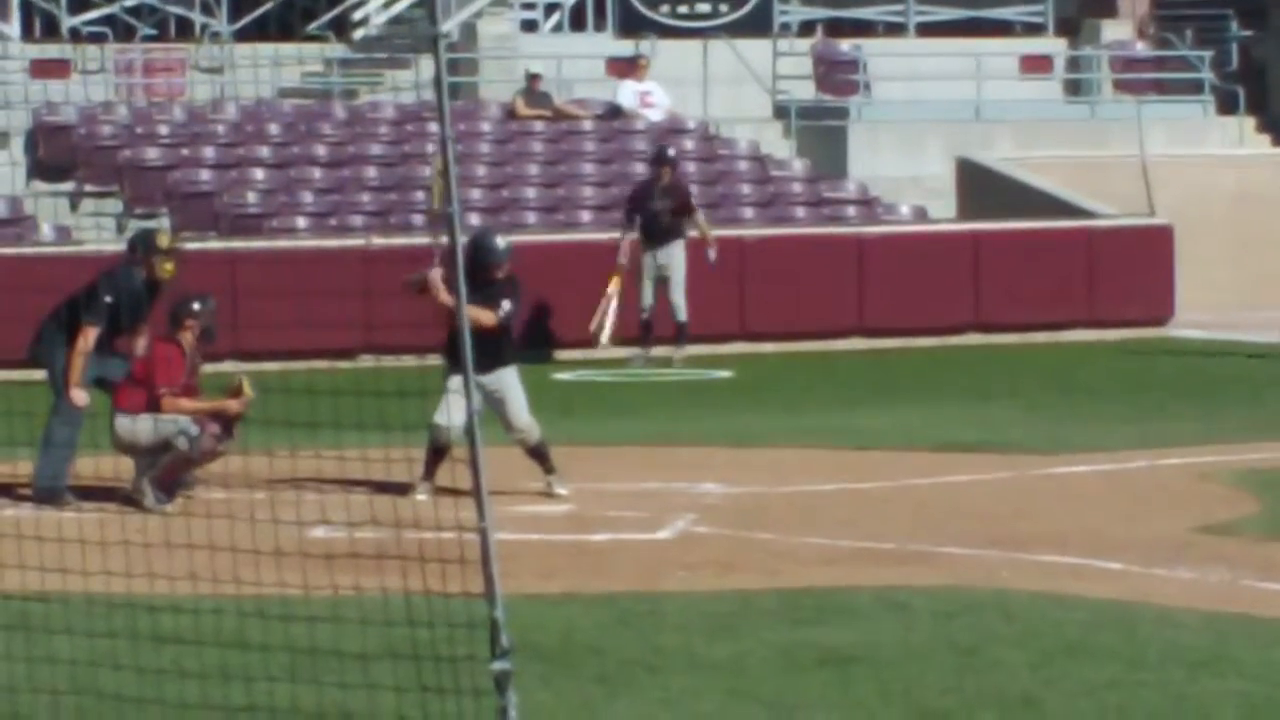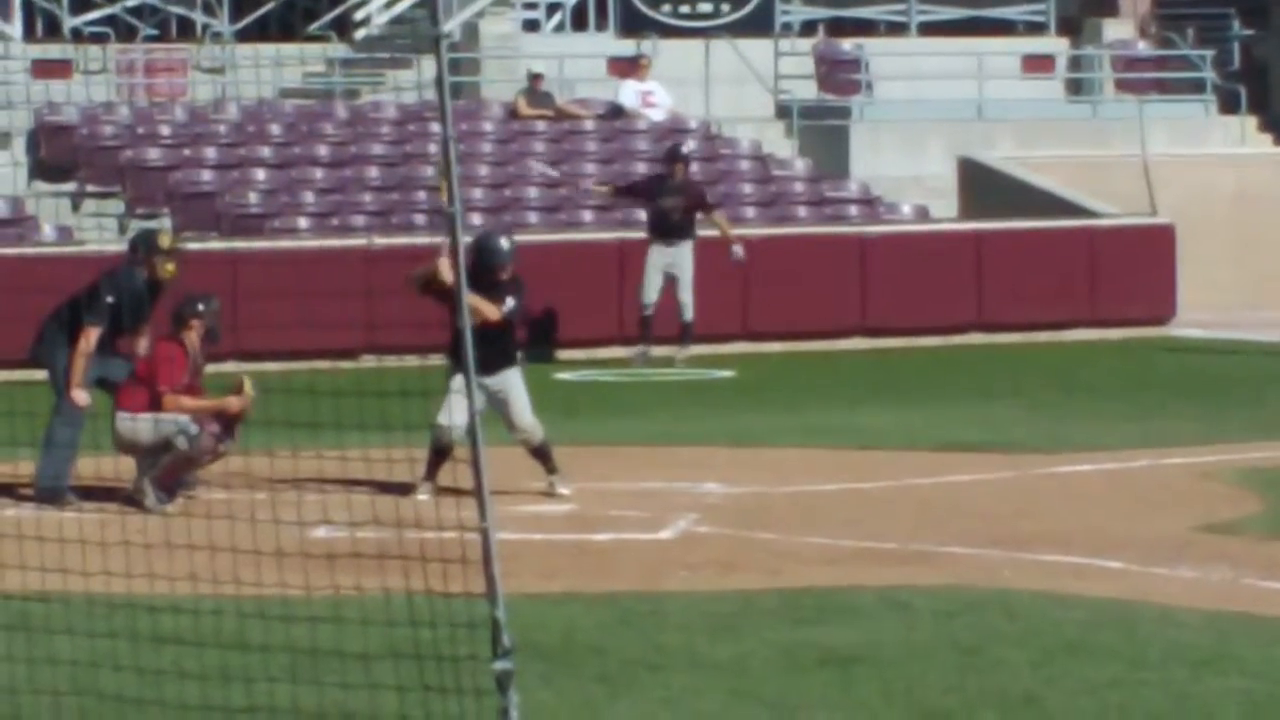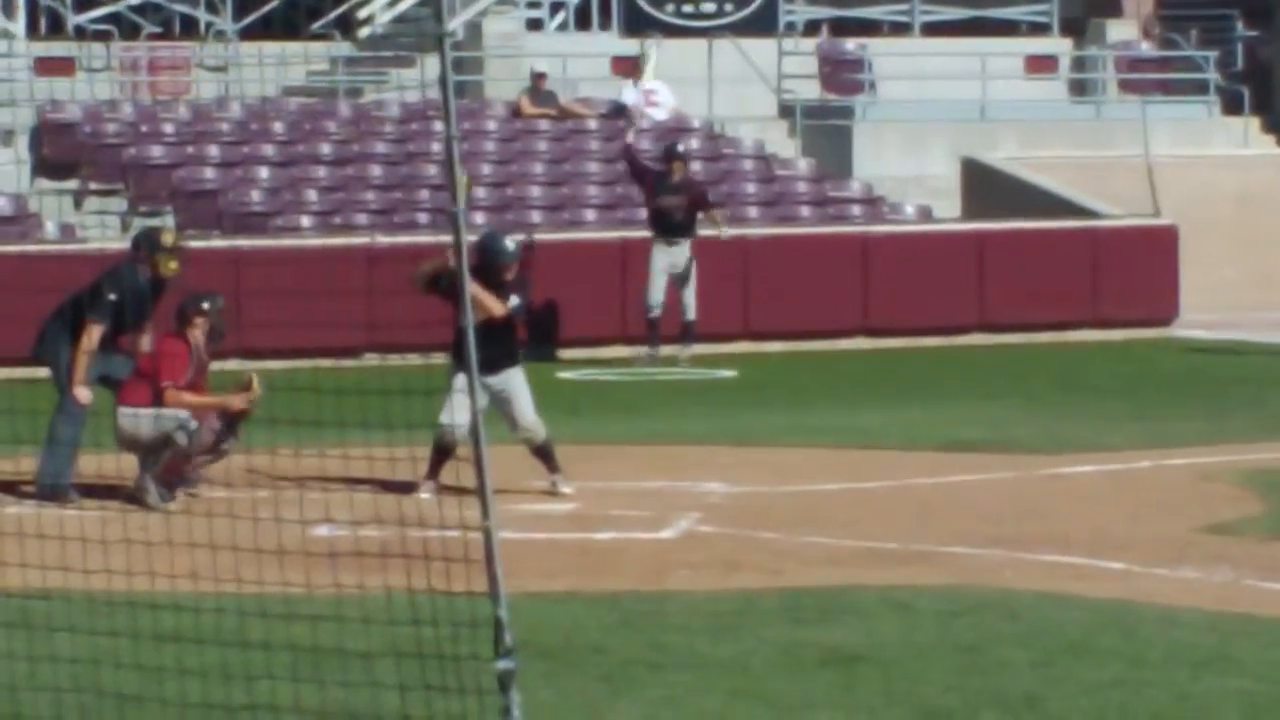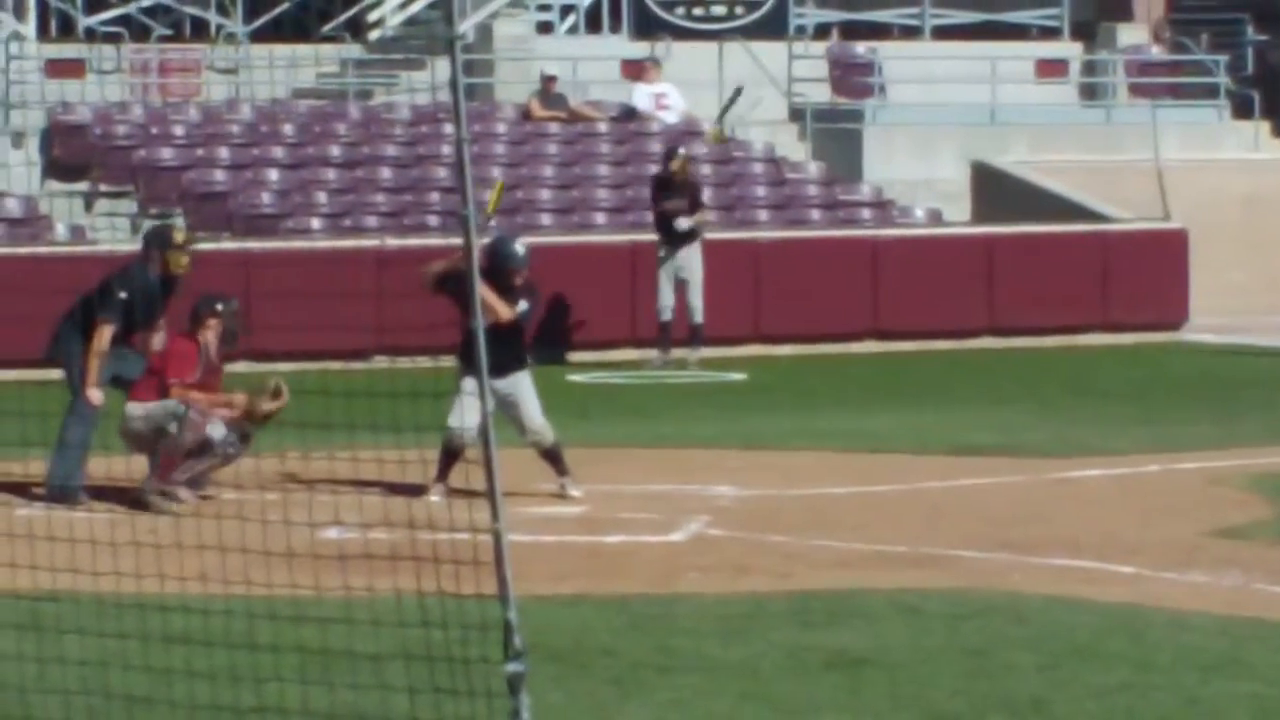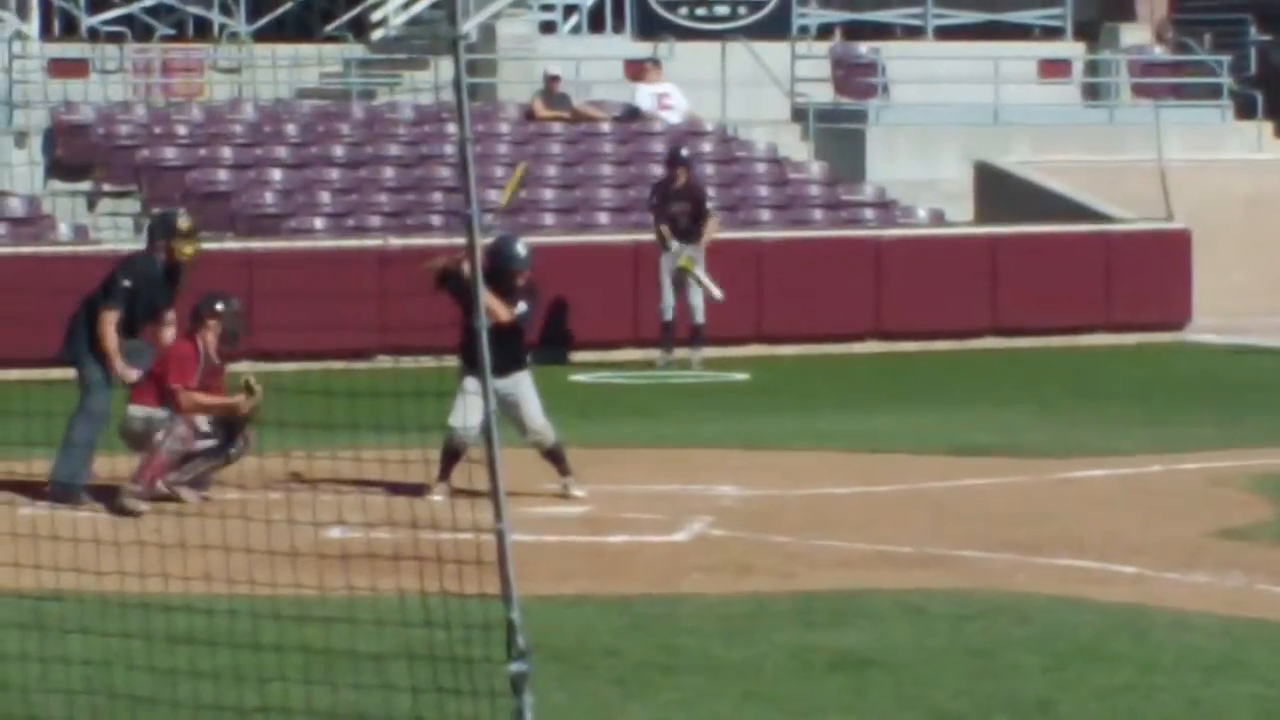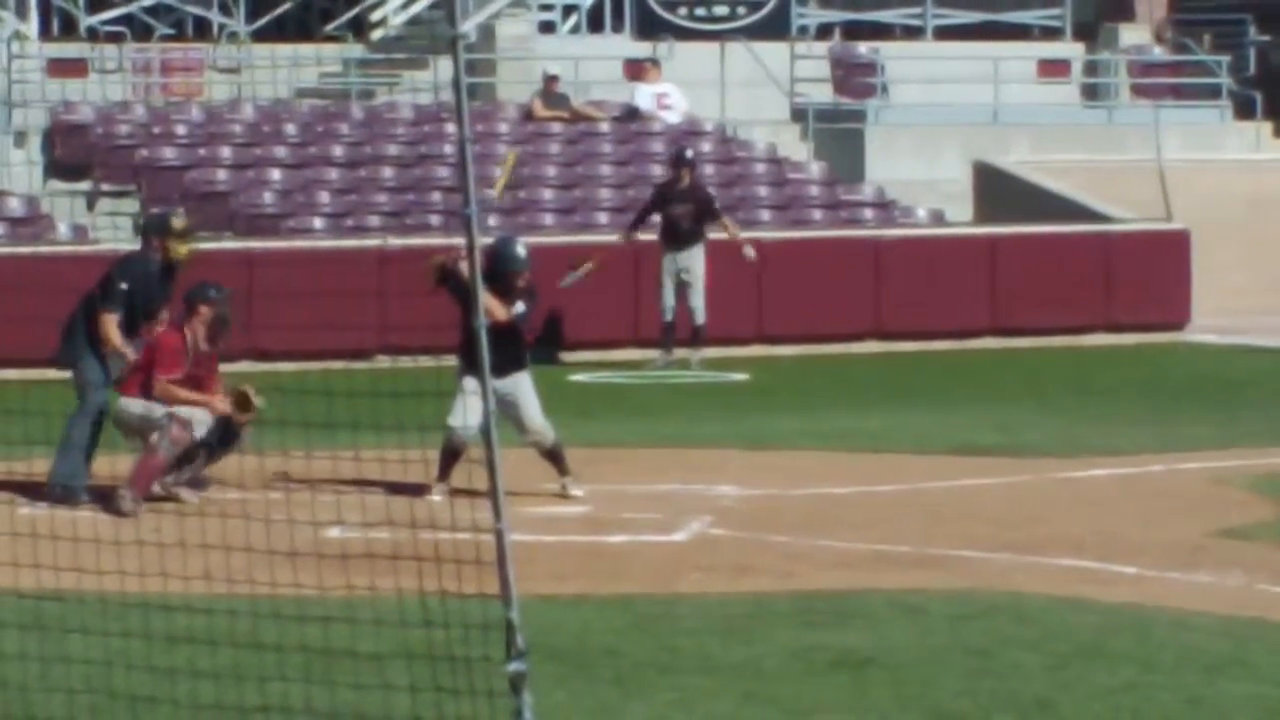
dt=0.2s
person 1, frame 1
left shoulder: (149, 284)
right shoulder: (113, 284)
left elbow: (139, 328)
right elbow: (86, 339)
right wrist: (74, 386)
left hip: (102, 347)
right hip: (64, 342)
right knee: (71, 405)
right ankle: (48, 485)
person 1, frame 2
left shoulder: (151, 284)
right shoulder: (115, 285)
left elbow: (141, 329)
right elbow: (87, 339)
right wrist: (76, 386)
left hip: (104, 347)
right hip: (65, 342)
right knee: (73, 406)
right ankle: (50, 485)
person 1, frame 3
left shoulder: (154, 282)
right shoulder: (117, 282)
left elbow: (143, 325)
right elbow: (90, 337)
right wrist: (78, 383)
left hip: (106, 345)
right hip: (68, 340)
right knee: (75, 403)
right ankle: (52, 482)
person 1, frame 4
left shoulder: (165, 280)
right shoulder: (128, 281)
left elbow: (155, 323)
right elbow: (102, 337)
right wrist: (91, 385)
left hip: (120, 345)
right hip: (81, 340)
right knee: (87, 405)
right ankle: (62, 484)
person 1, frame 5
left shoulder: (172, 269)
right shoulder: (133, 269)
left elbow: (165, 313)
right elbow: (106, 323)
right wrist: (119, 366)
left hip: (132, 339)
right hip: (94, 338)
right knee: (96, 404)
right ankle: (66, 482)
person 1, frame 6
left shoulder: (166, 268)
right shoulder: (129, 269)
left elbow: (159, 315)
right elbow: (107, 325)
right wrist: (132, 357)
left hip: (127, 340)
right hip: (92, 340)
right knee: (94, 404)
right ankle: (64, 483)
person 2, frame 1
left shoulder: (508, 285)
left elbow: (490, 319)
right elbow: (411, 283)
left wrist: (448, 299)
right wrist: (429, 278)
left hip: (500, 369)
right hip: (461, 370)
left knee: (522, 424)
right knee: (445, 427)
left ankle: (551, 476)
right ankle: (426, 479)
person 2, frame 2
left shoulder: (512, 285)
right shoulder: (462, 279)
left elbow: (493, 313)
right elbow: (416, 280)
left wrist: (453, 283)
right wrist: (437, 268)
left hip: (503, 370)
right hip: (465, 371)
left knee: (525, 425)
right knee: (448, 428)
left ankle: (554, 476)
right ankle: (428, 480)
person 2, frame 3
left shoulder: (516, 285)
right shoulder: (459, 279)
left elbow: (498, 309)
right elbow: (420, 278)
left wrist: (462, 275)
right wrist: (445, 263)
left hip: (506, 370)
right hip: (467, 370)
left knee: (529, 424)
right knee: (452, 428)
left ankle: (556, 475)
right ankle: (431, 478)
person 2, frame 4
left shoulder: (524, 290)
right shoulder: (466, 281)
left elbow: (505, 314)
right elbow: (429, 275)
right wrist: (457, 261)
left hip: (513, 373)
right hip: (475, 374)
left knee: (537, 428)
right knee: (460, 431)
left ankle: (565, 478)
right ankle: (440, 481)
person 2, frame 5
left shoulder: (525, 292)
right shoulder: (469, 281)
left elbow: (503, 315)
right elbow: (433, 269)
left wrist: (474, 279)
right wrist: (458, 260)
left hip: (514, 374)
right hip: (475, 374)
left knee: (538, 428)
right knee: (461, 430)
left ankle: (568, 478)
right ankle: (442, 481)
person 2, frame 6
left shoulder: (525, 293)
right shoulder: (472, 281)
left elbow: (501, 314)
right elbow: (435, 268)
left wrist: (471, 278)
right wrist: (457, 260)
left hip: (513, 374)
right hip: (475, 374)
left knee: (537, 428)
right knee: (459, 430)
left ankle: (566, 478)
right ankle: (441, 481)
person 3, frame 1
left shoulder: (679, 188)
right shoulder: (641, 190)
left elbow: (695, 215)
right elbow: (630, 222)
left wrist: (710, 243)
right wrist: (623, 253)
left hip: (673, 248)
right hip: (649, 250)
left knee: (677, 299)
right knee: (646, 302)
left ankle: (680, 350)
right ankle: (644, 350)
person 3, frame 2
left shoulder: (693, 188)
right shoulder: (651, 184)
left elbow: (712, 212)
right elbow: (624, 190)
left wrist: (733, 240)
right wrist: (599, 189)
left hip: (682, 248)
right hip: (657, 247)
left knee: (685, 299)
right knee: (647, 298)
left ankle: (683, 351)
right ankle: (644, 347)
person 3, frame 3
left shoulder: (693, 186)
right shoulder: (653, 179)
left elbow: (709, 208)
right elbow: (631, 159)
left wrist: (721, 225)
right wrist: (629, 138)
left hip: (685, 246)
right hip: (661, 246)
left knee: (688, 299)
right knee: (654, 298)
left ankle: (686, 349)
right ankle: (652, 348)
person 3, frame 4
left shoulder: (692, 186)
right shoulder: (659, 182)
left elbow: (702, 212)
right elbow: (669, 174)
left wrist: (690, 220)
right wrist: (679, 156)
left hip: (689, 249)
right hip: (666, 250)
left knee: (694, 302)
right knee: (664, 303)
left ankle: (694, 352)
right ankle: (664, 352)
person 3, frame 5
left shoulder: (696, 190)
right shoulder: (659, 189)
left elbow: (711, 220)
right elbow: (659, 218)
left wrist: (700, 248)
right wrist: (673, 243)
left hip: (692, 250)
right hip: (668, 250)
left knee: (695, 302)
right knee: (666, 303)
left ankle: (697, 352)
right ankle: (666, 351)
person 3, frame 6
left shoulder: (700, 192)
right shoulder: (662, 190)
left elbow: (721, 218)
right elbow: (646, 212)
left wrist: (742, 243)
right wrist: (630, 231)
left hip: (693, 251)
right hip: (670, 252)
left knee: (696, 303)
right knee: (668, 304)
left ankle: (696, 352)
right ankle: (666, 352)
person 4, frame 1
left shoulder: (190, 355)
right shoulder: (167, 352)
left elbow: (192, 401)
right elbow: (167, 404)
left wrist: (228, 404)
right wrist: (220, 406)
left hip: (154, 425)
right hip: (131, 425)
left knee: (221, 432)
right knee: (201, 432)
left ankle: (160, 474)
right ankle: (150, 485)
person 4, frame 2
left shoulder: (193, 356)
right shoulder: (170, 351)
left elbow: (193, 402)
right elbow: (168, 402)
left wrist: (230, 405)
right wrist: (220, 404)
left hip: (156, 425)
right hip: (133, 425)
left knee: (222, 433)
right knee: (202, 431)
left ankle: (162, 477)
right ankle: (150, 486)
person 4, frame 3
left shoulder: (199, 354)
right shoulder: (174, 348)
left elbow: (198, 400)
right elbow: (170, 398)
left wrist: (236, 402)
right wrist: (222, 402)
left hip: (158, 422)
right hip: (134, 421)
left knee: (225, 432)
right knee: (202, 426)
left ankle: (164, 476)
right ankle: (153, 483)
person 4, frame 4
left shoulder: (213, 359)
right shoulder: (183, 347)
left elbow: (211, 406)
right elbow: (176, 395)
left wrist: (241, 407)
right wrist: (226, 400)
left hip: (175, 427)
right hip: (141, 419)
left knee: (235, 438)
right knee: (192, 413)
left ankle: (174, 480)
right ankle: (155, 485)
person 4, frame 5
left shoulder: (216, 359)
right shoulder: (184, 350)
left elbow: (215, 408)
right elbow: (183, 400)
left wrist: (243, 404)
right wrist: (231, 402)
left hip: (176, 424)
right hip: (142, 420)
left knee: (236, 440)
right knee: (181, 427)
left ankle: (171, 481)
right ankle: (135, 492)
person 4, frame 6
left shoulder: (209, 347)
right shoulder: (173, 339)
left elbow: (213, 391)
right elbow: (161, 389)
left wrist: (235, 406)
right wrist: (207, 401)
left hip: (169, 412)
right hip: (136, 408)
left knee: (230, 429)
right knee: (177, 429)
left ankle: (168, 481)
right ankle: (130, 494)
